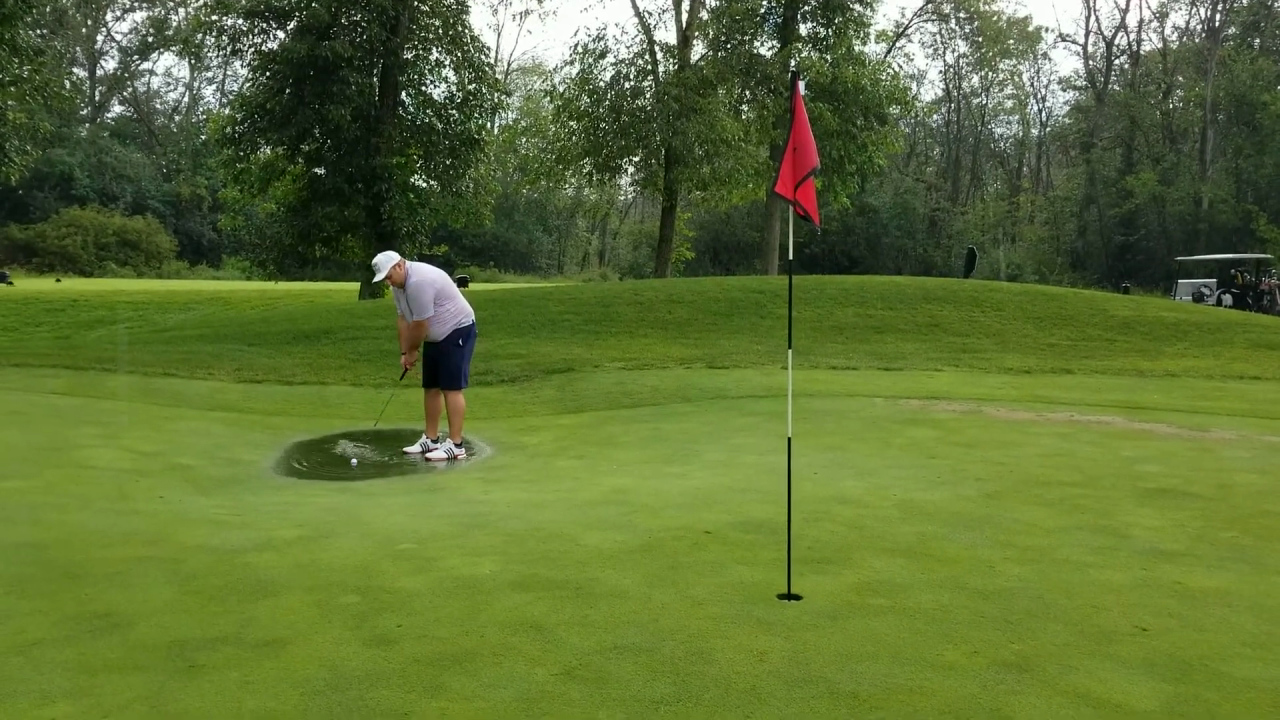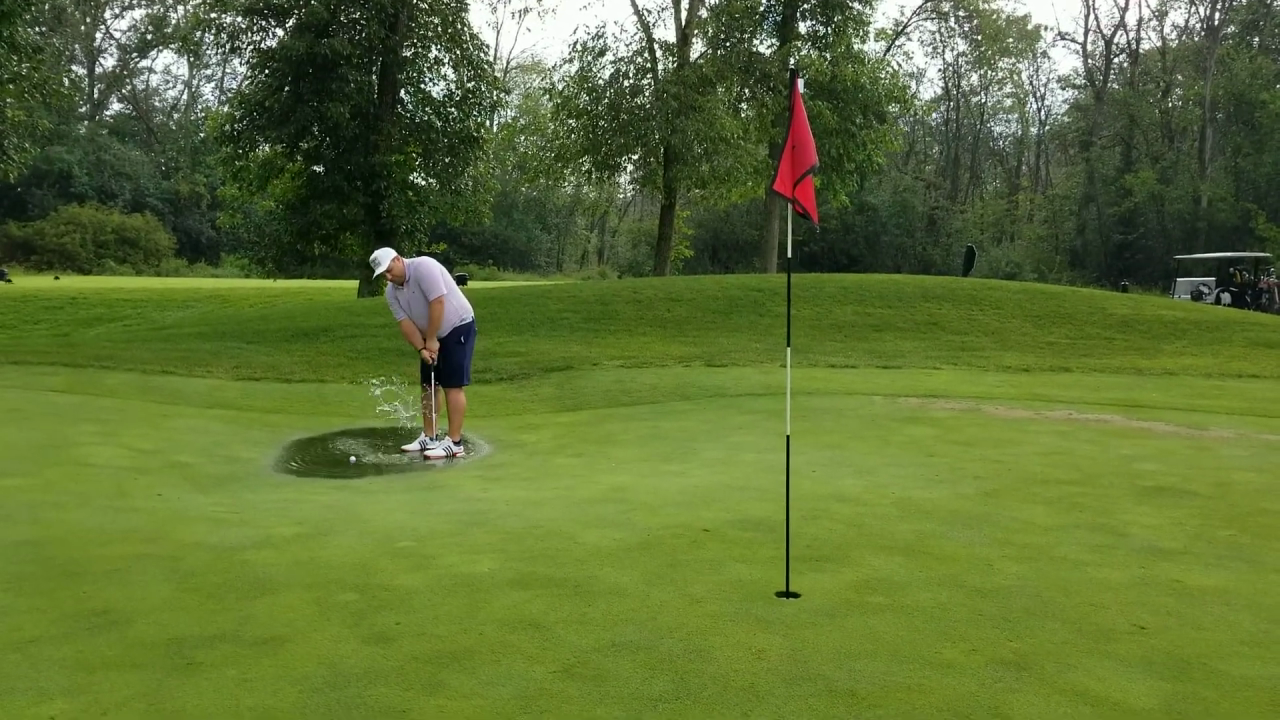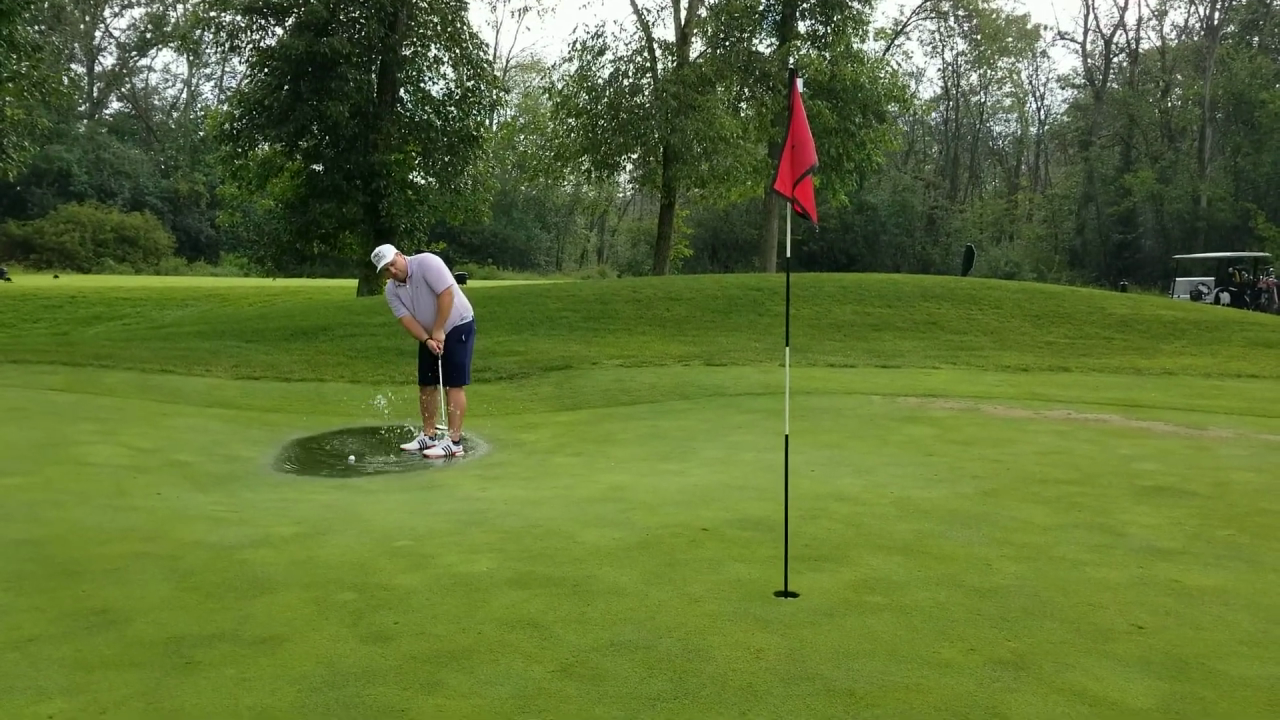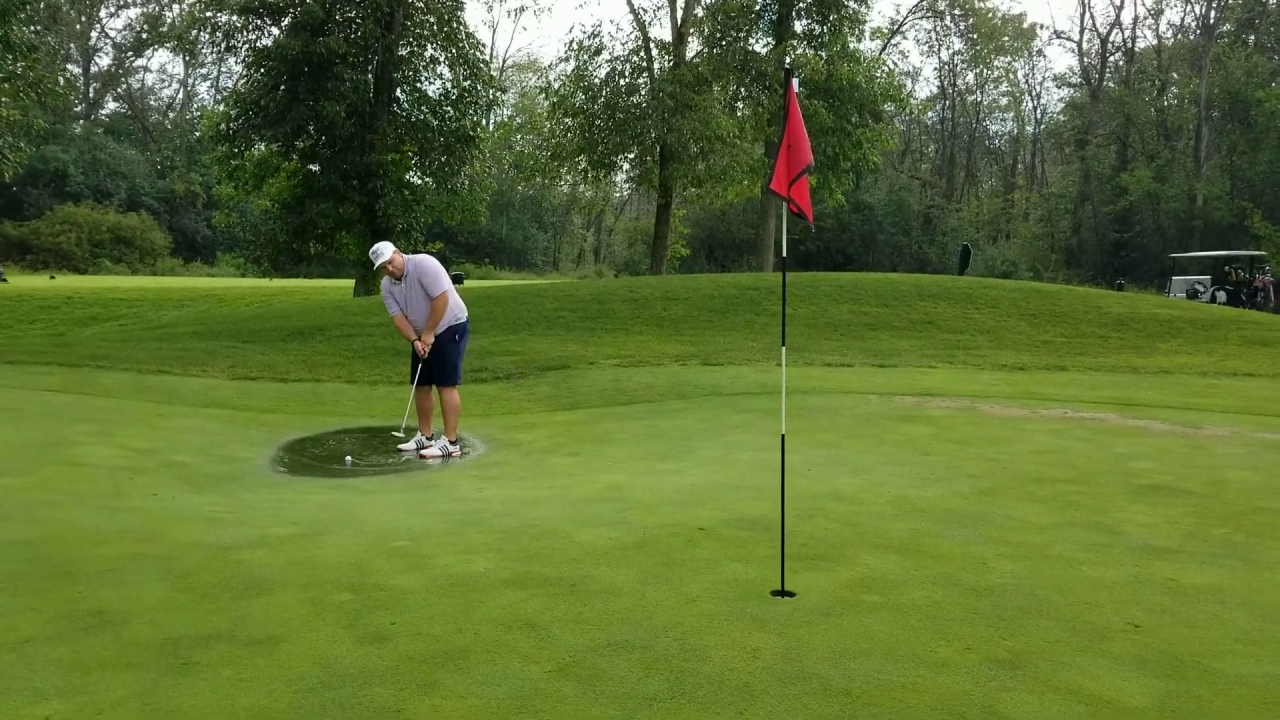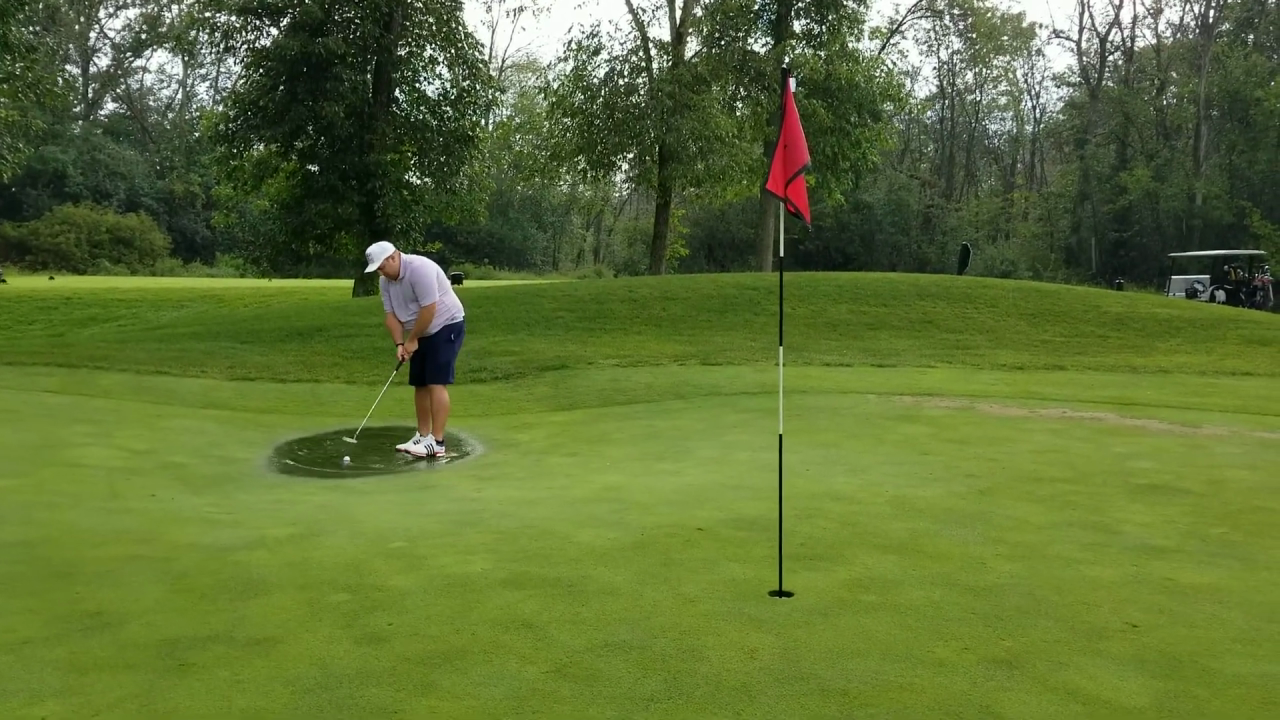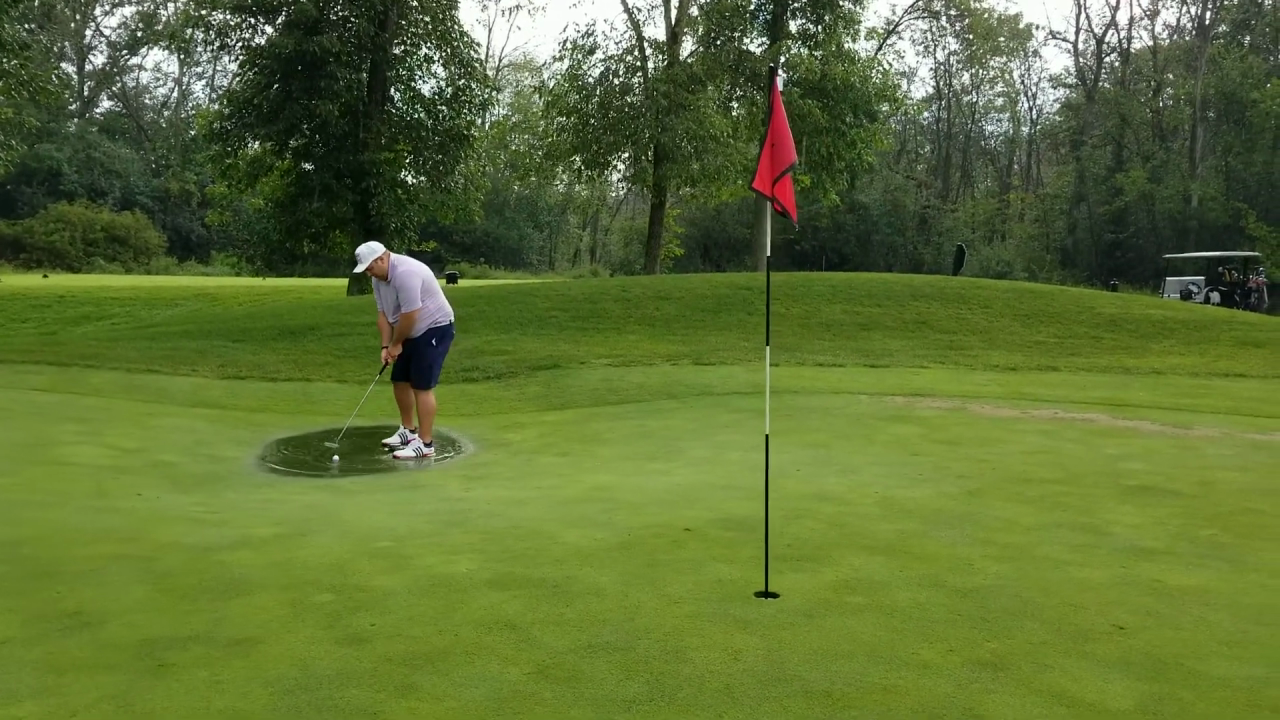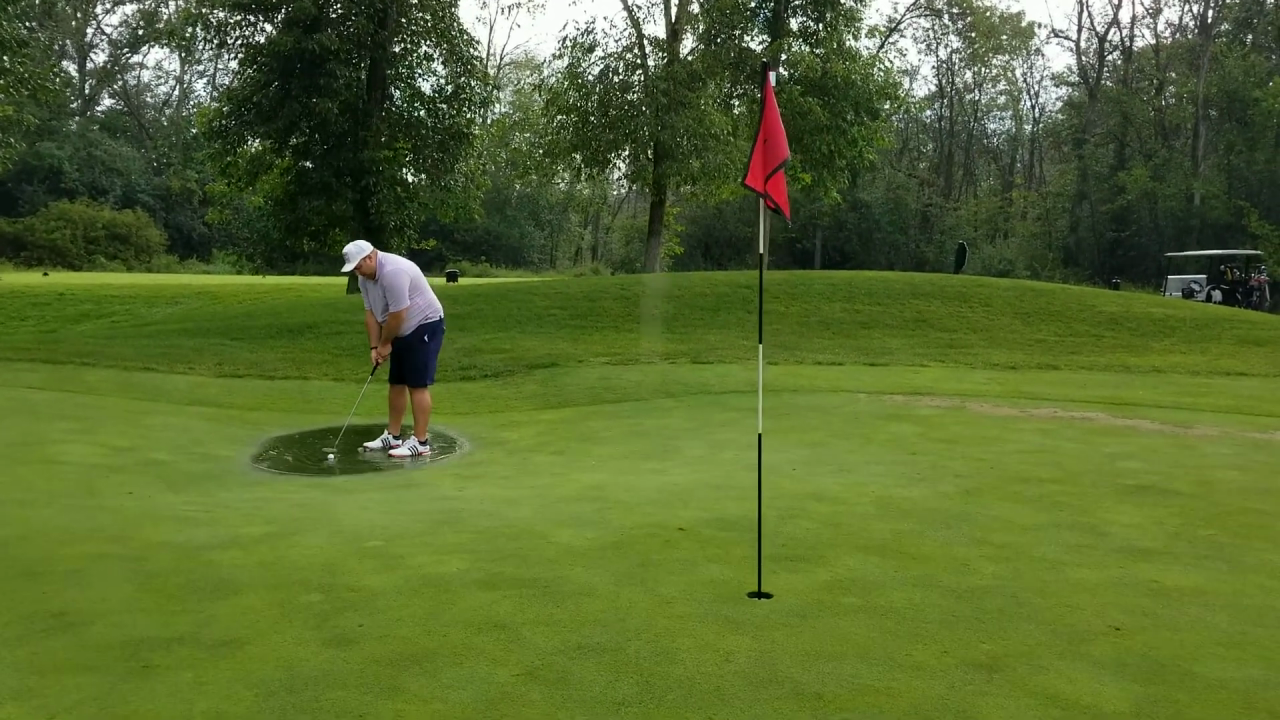
dt=0.3s
person 1, frame 1
left shoulder: (419, 281)
right shoulder: (399, 286)
left elbow: (421, 324)
right elbow: (403, 319)
left wrist: (413, 350)
right wrist: (405, 352)
left hip: (458, 332)
right hip: (434, 338)
left knee: (451, 388)
right knee: (431, 388)
left ankle: (455, 445)
right ankle: (431, 440)
person 1, frame 2
left shoulder: (423, 267)
right shoulder: (391, 290)
left elbow: (438, 303)
right elbow: (405, 322)
left wrist: (432, 340)
right wrist: (421, 348)
left hip: (458, 329)
right hip: (432, 337)
left knee: (453, 386)
right knee: (428, 386)
left ankle: (454, 442)
right ankle: (429, 437)
person 1, frame 3
left shoulder: (426, 263)
right shoulder: (391, 290)
left elbow: (446, 294)
right elbow: (406, 318)
left wrist: (438, 331)
right wrist: (427, 339)
left hip: (457, 327)
right hip: (430, 336)
left knee: (453, 385)
right knee: (426, 385)
left ankle: (454, 442)
right ankle: (428, 436)
person 1, frame 4
left shoulder: (424, 264)
right shoulder: (387, 285)
left elbow: (441, 298)
right elbow: (397, 317)
left wrist: (428, 333)
right wrist: (415, 340)
left hip: (450, 329)
right hip: (422, 336)
left knee: (446, 385)
right knee: (421, 385)
left ankle: (450, 442)
right ankle: (425, 436)
person 1, frame 5
left shoulder: (420, 268)
right shoulder: (386, 280)
left elbow: (429, 309)
right elbow: (391, 315)
left wrist: (412, 340)
right wrist: (400, 344)
left hip: (446, 327)
right hip: (421, 334)
left knee: (436, 384)
right knee: (420, 386)
left ankle: (436, 442)
right ankle: (423, 436)
person 1, frame 6
left shoulder: (406, 273)
right shoulder: (379, 278)
left elbow: (409, 316)
right elbow: (383, 313)
left wrist: (395, 344)
right wrist: (385, 346)
left hip: (434, 329)
right hip: (412, 333)
left knee: (422, 387)
right knee: (400, 381)
left ankle: (425, 444)
right ankle: (409, 431)
person 1, frame 7
left shoulder: (393, 271)
right shoulder: (365, 279)
left elbow: (398, 315)
right elbow: (371, 313)
left wrist: (385, 343)
right wrist: (375, 346)
left hip: (425, 327)
right hip: (401, 333)
left knee: (417, 386)
right knee: (396, 384)
left ankle: (420, 442)
right ankle: (393, 436)
